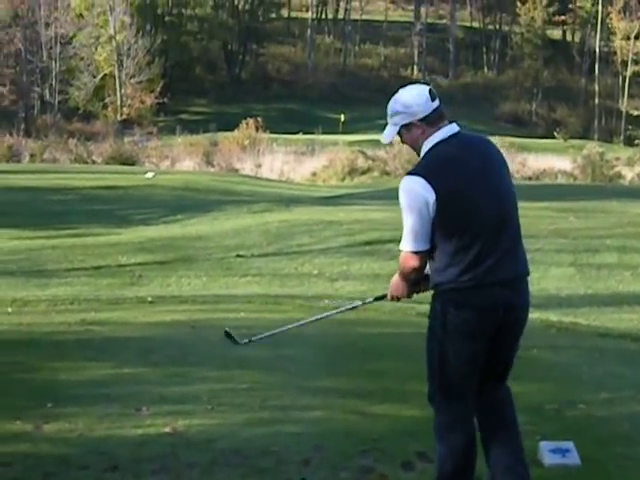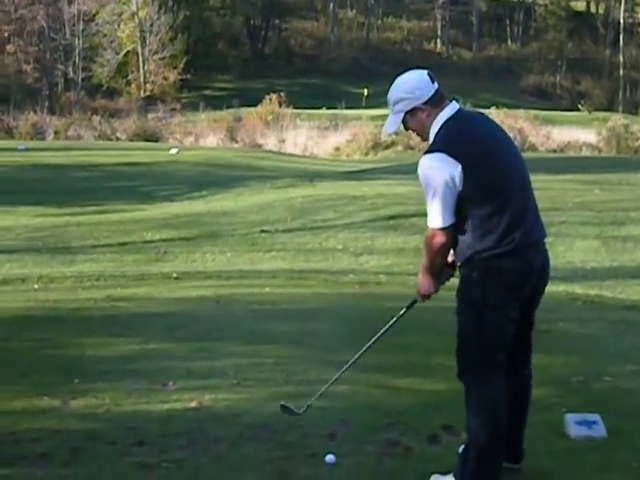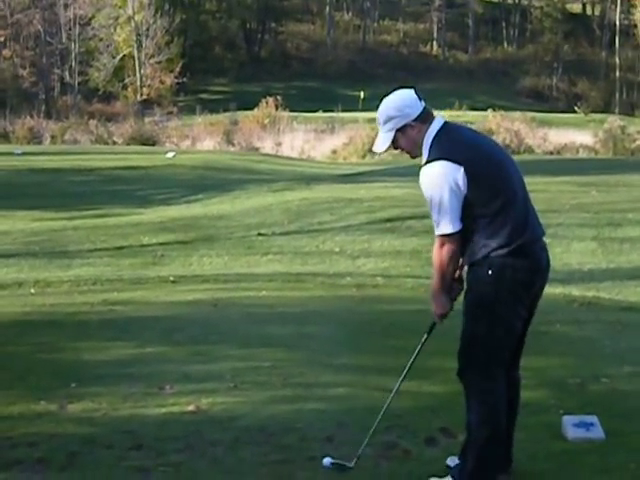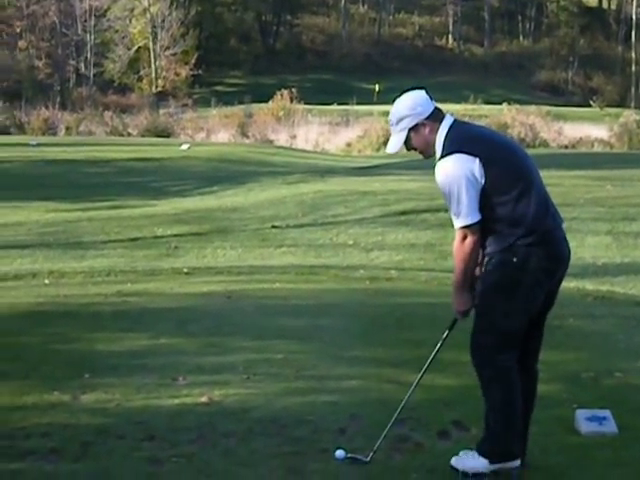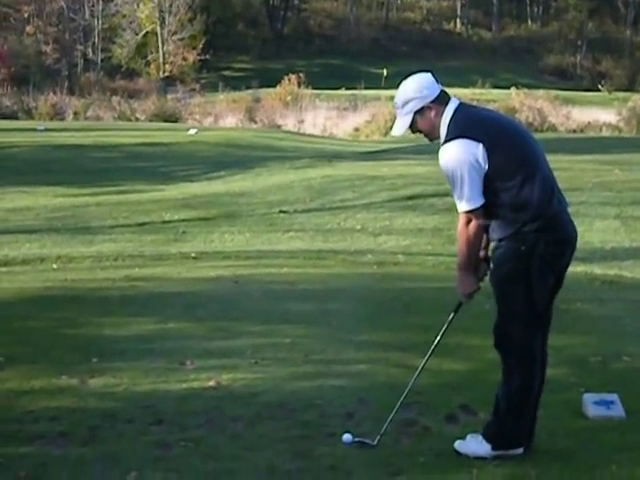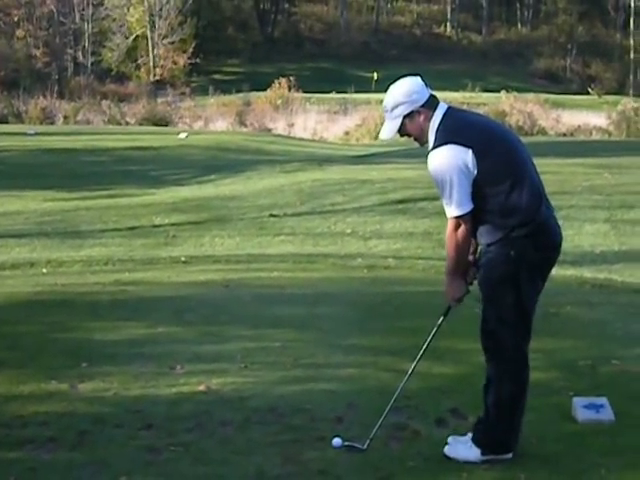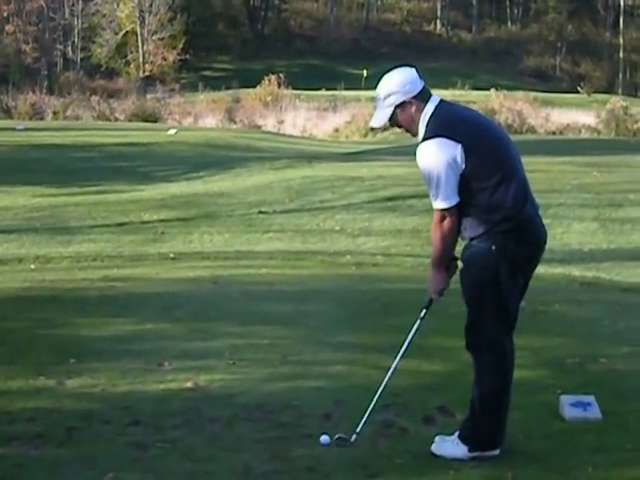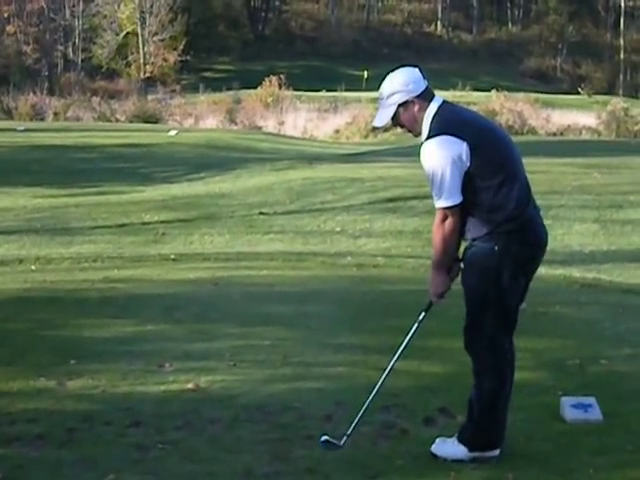
dt=0.3s
person 1, frame 1
left shoulder: (420, 179)
right shoulder: (487, 149)
left elbow: (413, 257)
left wrist: (401, 282)
left hip: (463, 302)
right hip: (513, 292)
left knee: (453, 403)
right knee: (493, 391)
person 1, frame 2
left shoulder: (437, 158)
right shoulder: (481, 123)
left elbow: (438, 233)
left wrist: (428, 274)
right wrist: (459, 251)
left hip: (494, 269)
right hip: (532, 257)
left knee: (482, 372)
right knee: (513, 361)
person 1, frame 3
left shoulder: (438, 167)
right shoulder: (463, 137)
left elbow: (447, 241)
left wrist: (440, 292)
right wrist: (461, 269)
left hip: (503, 268)
right hip: (529, 258)
left knee: (481, 371)
right knee: (502, 367)
person 1, frame 4
left shoulder: (452, 162)
right shoulder: (473, 136)
left elbow: (468, 235)
left wrist: (461, 289)
right wrist: (479, 269)
left hip: (524, 256)
right hip: (546, 248)
left knee: (492, 351)
right knee: (520, 353)
left ankle: (500, 449)
right ankle: (508, 445)
person 1, frame 5
left shoulder: (456, 146)
right shoulder: (479, 119)
left elbow: (471, 219)
left wrist: (465, 271)
right wrist: (484, 251)
left hip: (530, 241)
right hip: (553, 232)
left knee: (515, 340)
right knee: (526, 337)
left ankle: (506, 437)
right ankle: (516, 430)
person 1, frame 6
left shoulder: (444, 152)
right shoulder: (467, 123)
left elbow: (460, 225)
left wrist: (454, 277)
right wrist: (472, 258)
left hip: (518, 245)
right hip: (534, 235)
left knee: (504, 344)
right knee: (501, 340)
left ankle: (495, 442)
right ankle: (493, 430)
person 1, frame 7
left shoulder: (434, 144)
right shoulder: (457, 118)
left elbow: (445, 217)
left wrist: (438, 268)
right wrist: (451, 257)
left hip: (501, 242)
right hip: (517, 233)
left knee: (486, 340)
right knee: (490, 337)
left ankle: (482, 439)
right ankle: (482, 429)
person 1, frame 8
left shoulder: (439, 143)
right shoulder: (459, 120)
left elbow: (447, 217)
left wrist: (439, 270)
right wrist: (453, 258)
left hip: (503, 243)
right hip: (515, 235)
left knee: (485, 340)
right knee: (491, 338)
left ankle: (481, 439)
right ankle: (484, 431)
